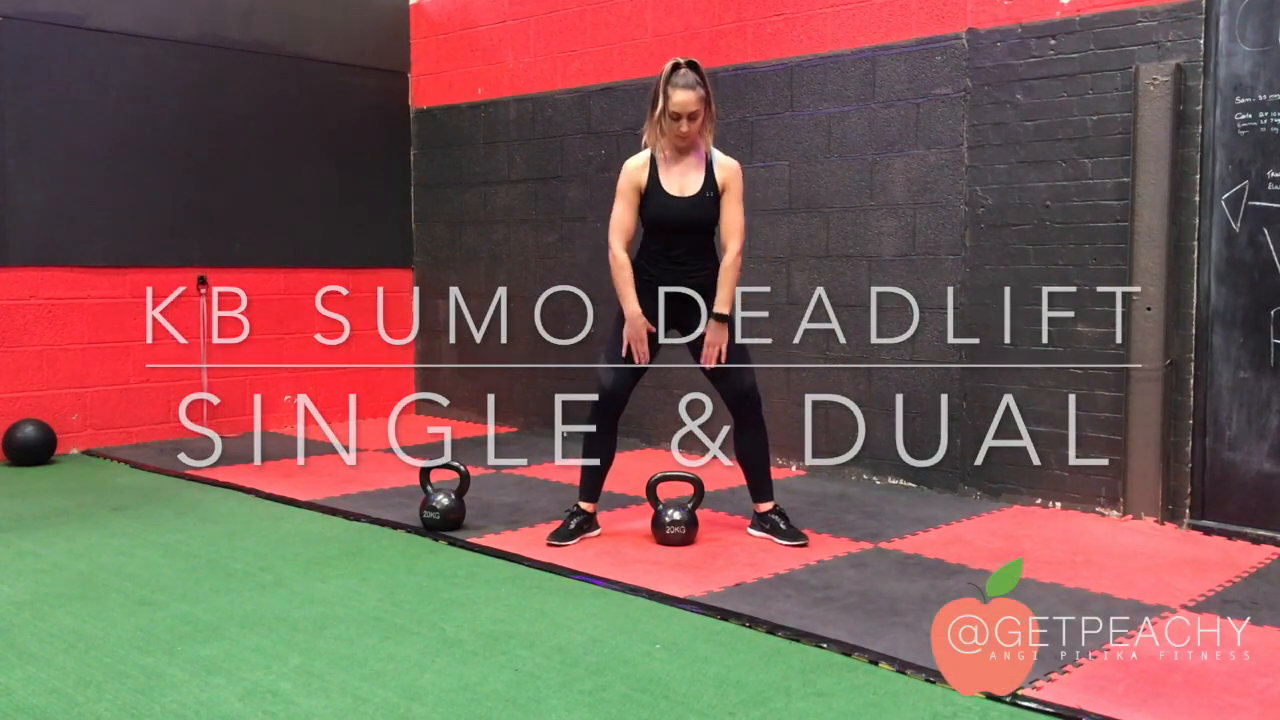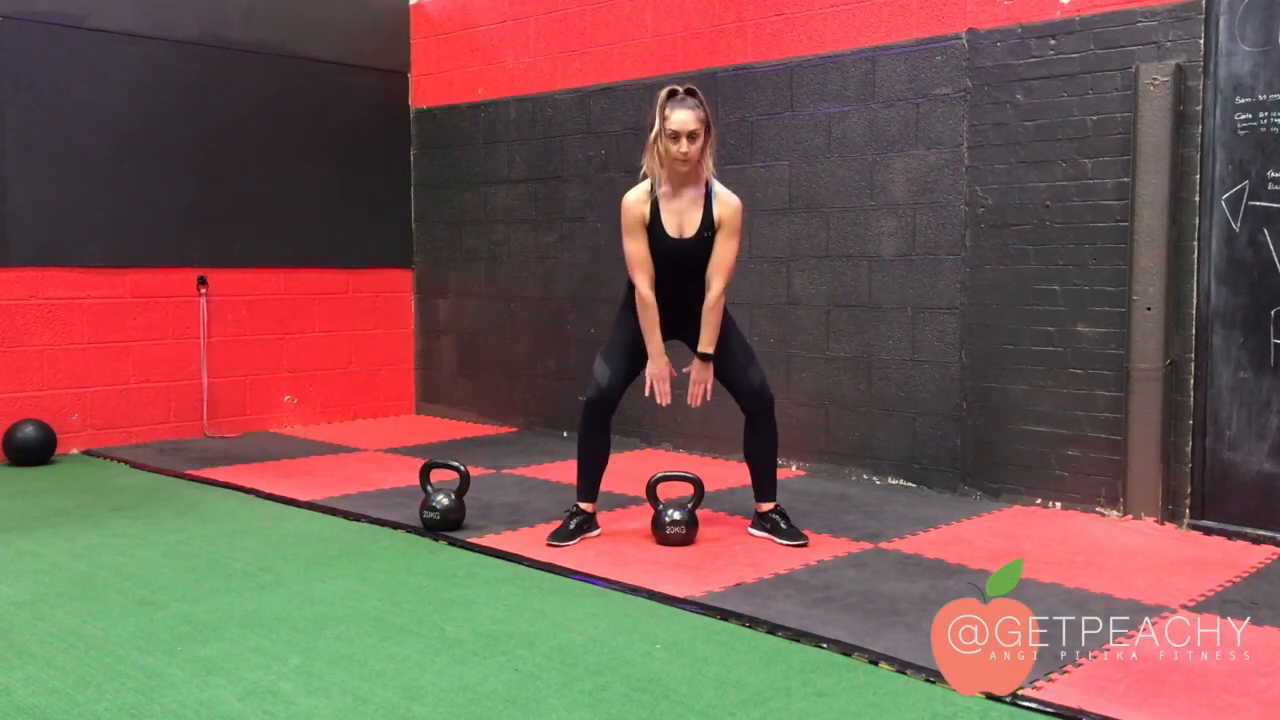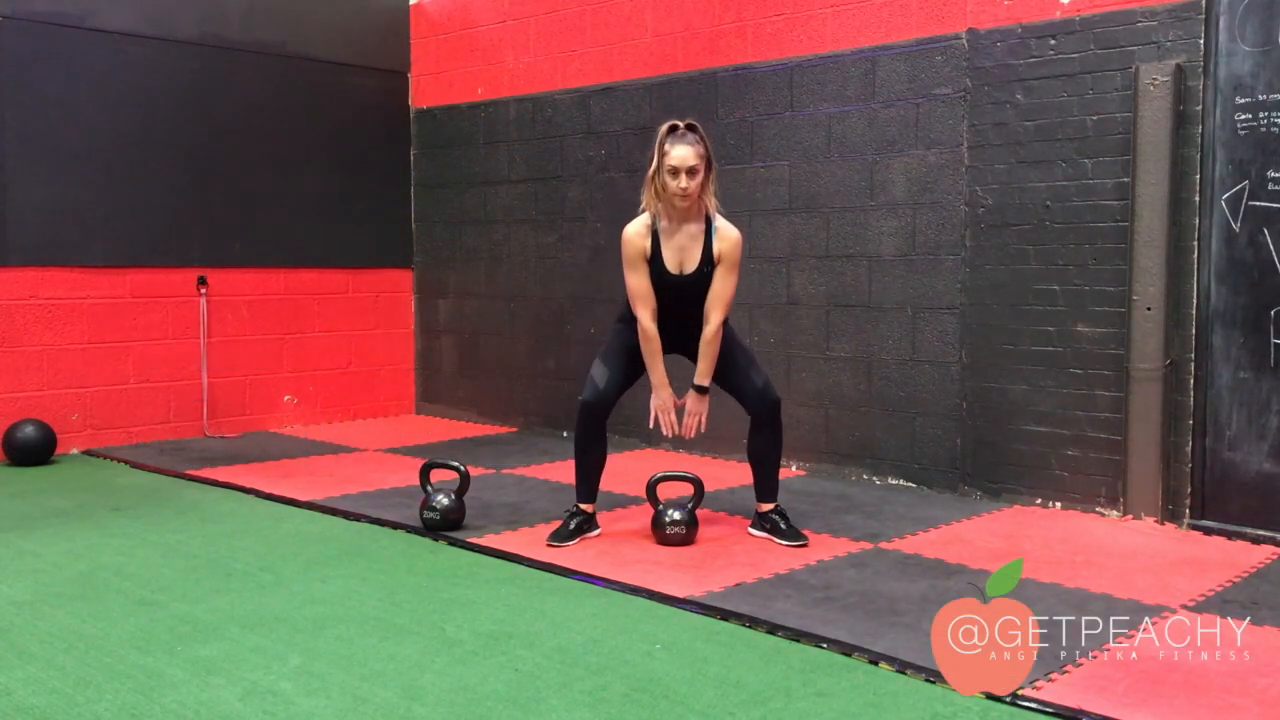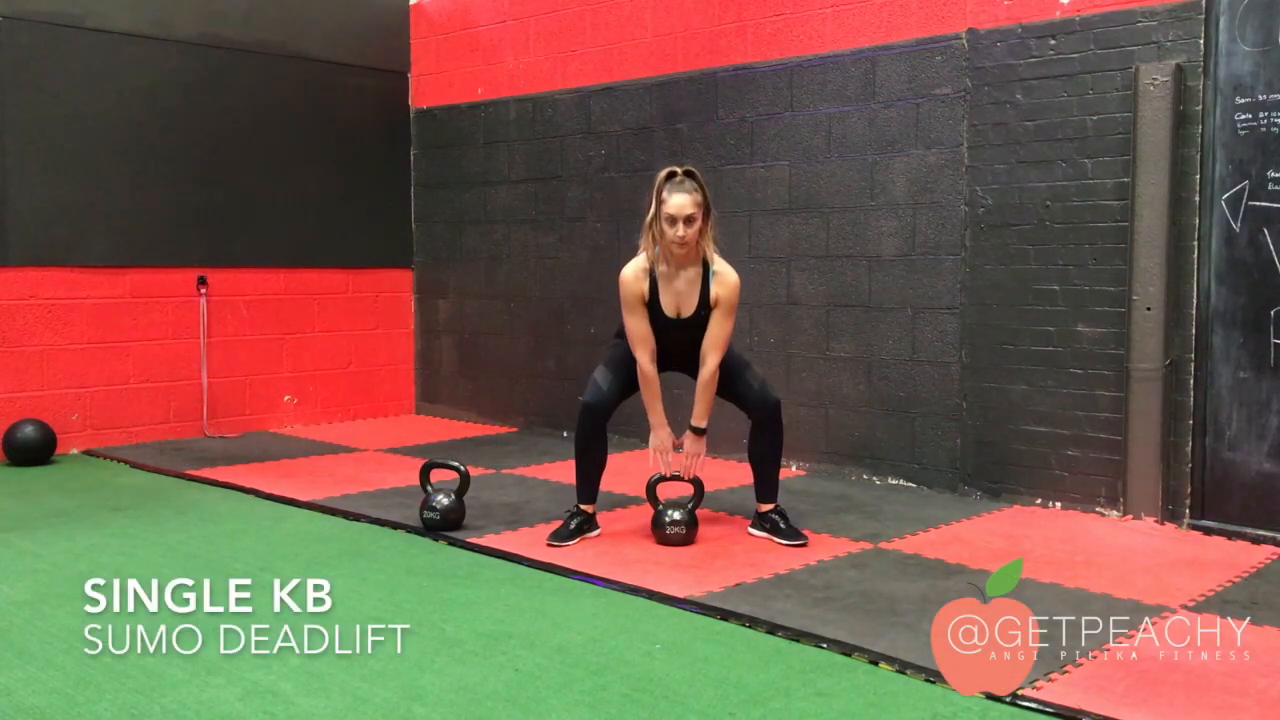
dt=0.5s
person 1, frame 1
left shoulder: (726, 170)
right shoulder: (636, 168)
left elbow: (732, 250)
right elbow: (618, 247)
left wrist: (720, 318)
right wrist: (632, 313)
left hip: (703, 300)
right hip: (646, 298)
left knee: (746, 399)
right knee: (607, 397)
left ankle: (766, 513)
right ankle: (584, 513)
person 1, frame 2
left shoulder: (726, 204)
right shoulder: (636, 201)
left elbow: (715, 288)
right elbow: (644, 287)
left wrist: (705, 356)
right wrist: (656, 355)
left hip: (703, 314)
right hip: (645, 312)
left knee: (759, 399)
right knee: (598, 399)
left ankle: (767, 513)
right ankle: (583, 512)
person 1, frame 3
left shoulder: (727, 237)
right shoulder: (636, 234)
left elbow: (713, 321)
right elbow: (645, 319)
left wrist: (700, 388)
right wrist: (660, 387)
left hip: (700, 330)
right hip: (641, 330)
left knee: (766, 403)
right knee: (593, 403)
left ankle: (767, 513)
right ankle: (583, 513)
person 1, frame 4
left shoulder: (725, 280)
right shoulder: (634, 276)
left elbow: (710, 363)
right elbow: (645, 361)
left wrist: (697, 430)
right wrist: (658, 427)
left hip: (699, 351)
right hip: (638, 350)
left knee: (767, 407)
right knee: (593, 407)
left ankle: (767, 513)
right ankle: (584, 514)
